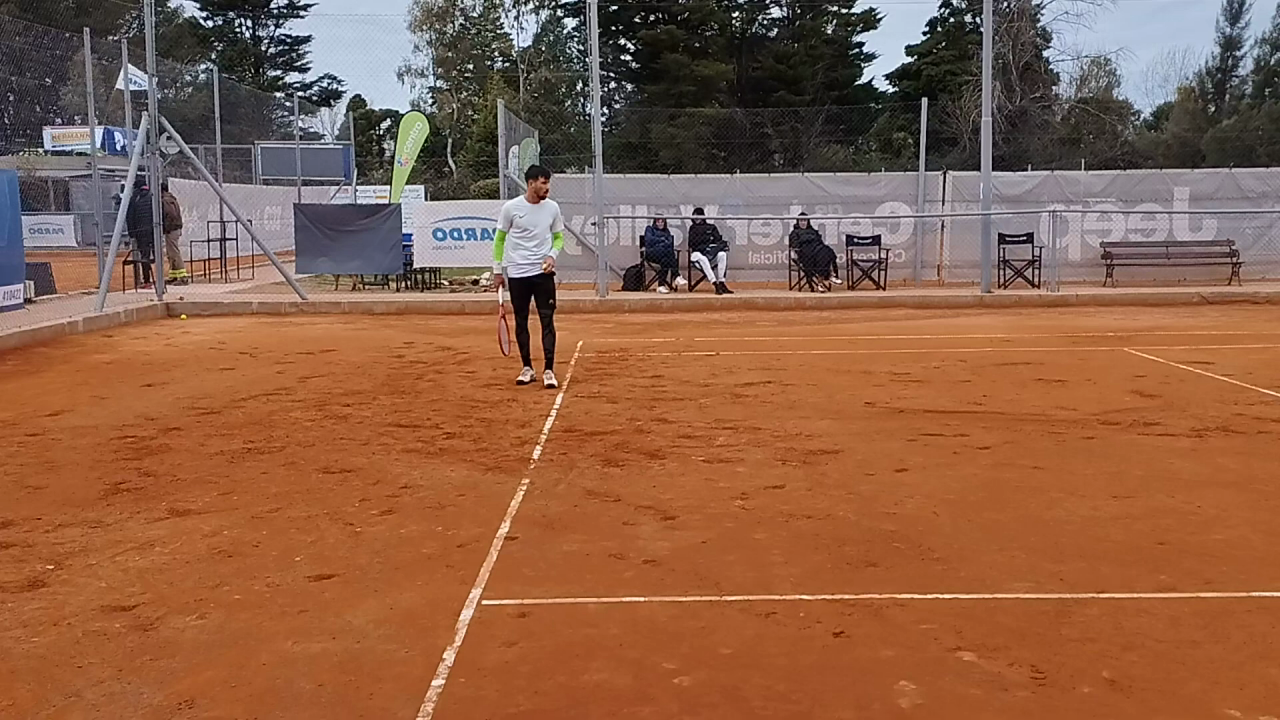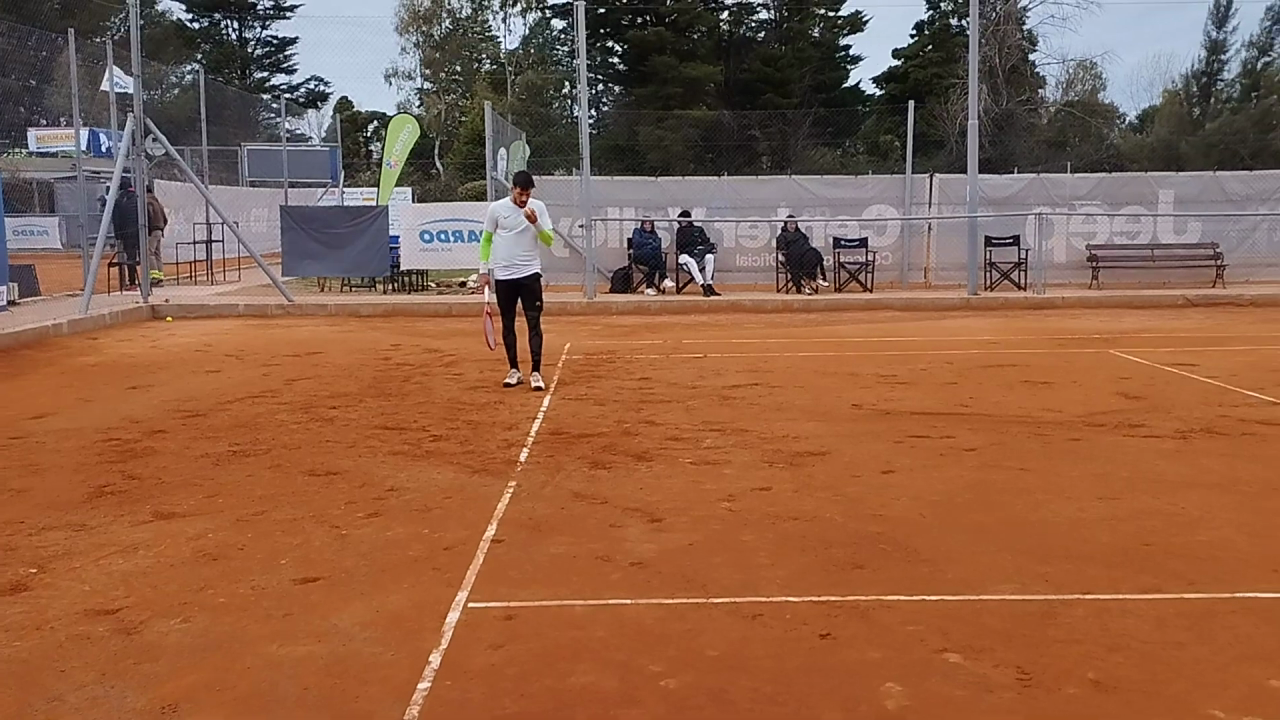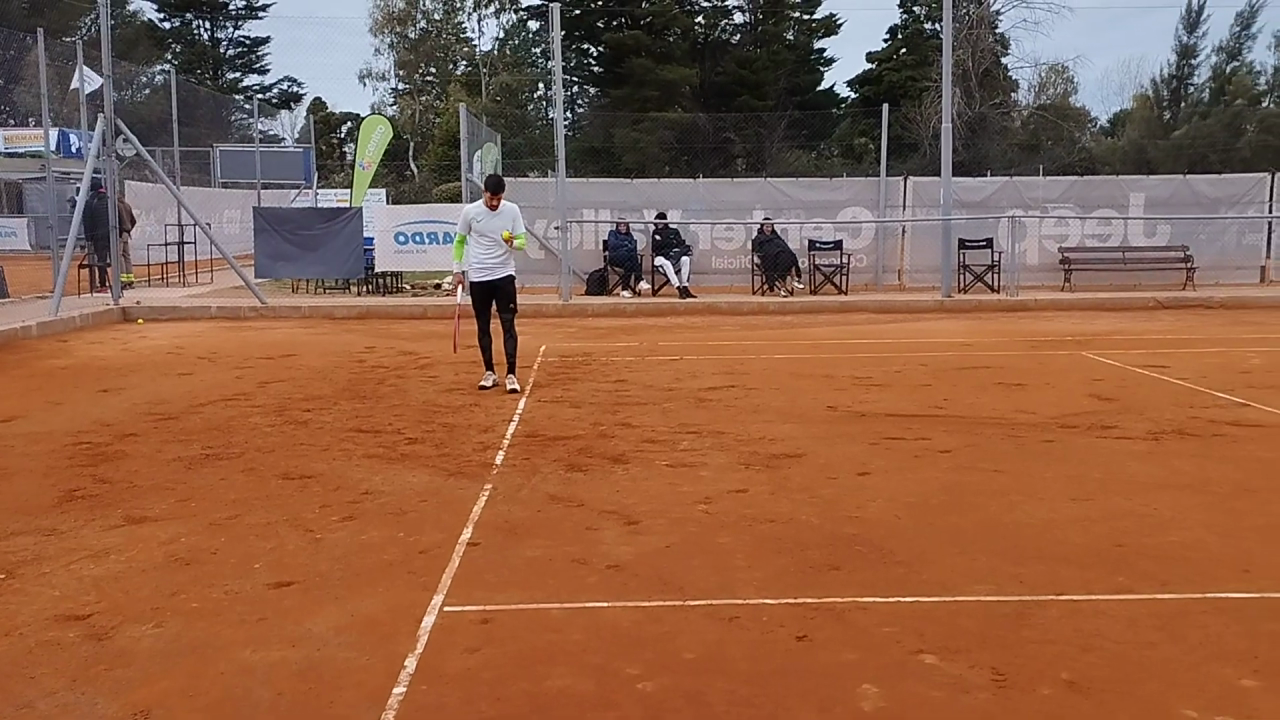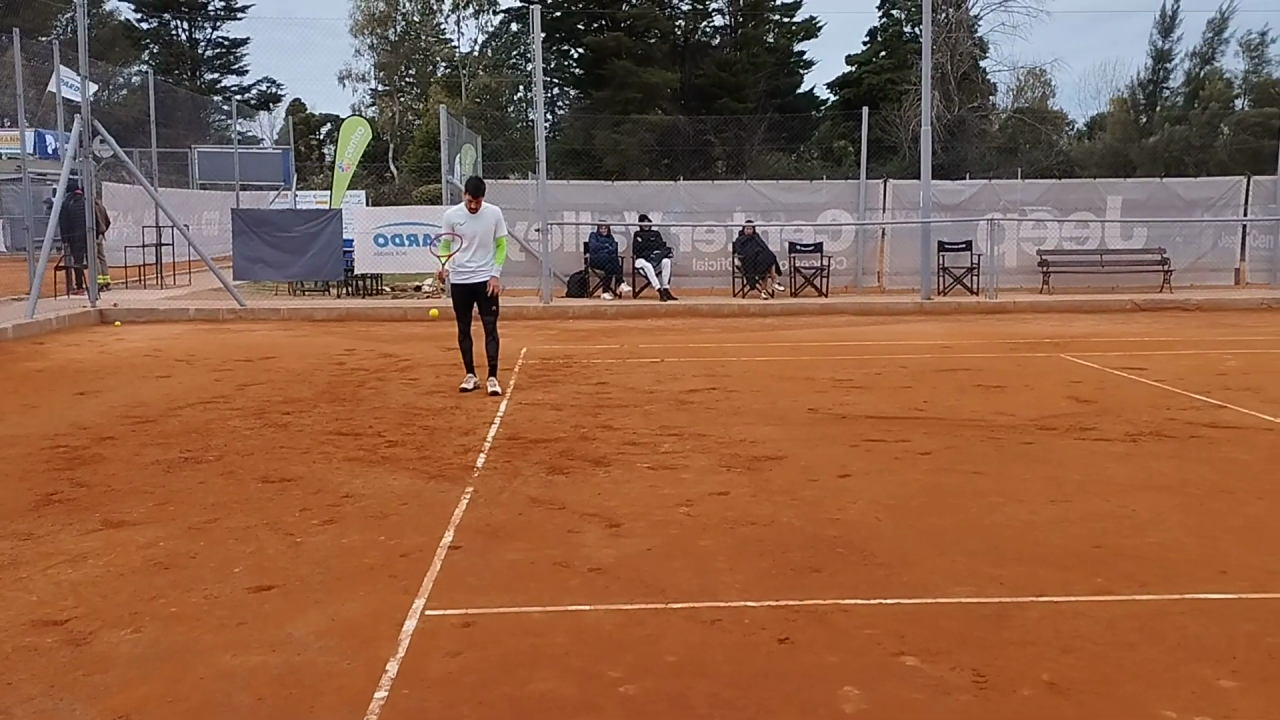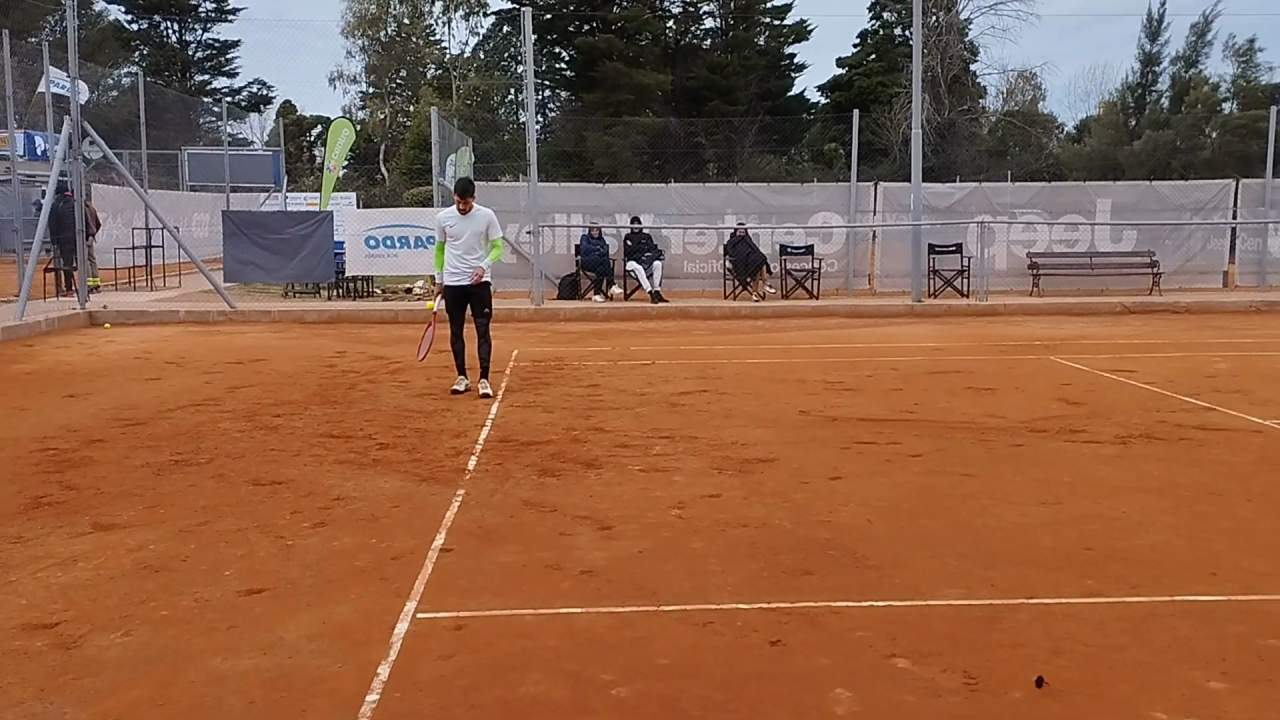
dt=0.5s
person 1, frame 1
left shoulder: (552, 208)
right shoulder: (511, 207)
left elbow: (559, 237)
right elbow: (500, 239)
left wrist: (552, 255)
right wrist: (497, 270)
left hip: (543, 273)
right hip: (517, 273)
left knee: (547, 320)
right knee: (521, 321)
left ankle: (549, 370)
right ankle: (527, 368)
person 1, frame 2
left shoulder: (538, 208)
right shoulder: (496, 208)
left elbow: (549, 240)
right elbow: (486, 240)
left wrist: (536, 223)
right wrist: (483, 270)
left hip: (530, 273)
right hip: (503, 275)
left knee: (534, 322)
right knee: (507, 324)
left ankle: (535, 372)
right ankle: (514, 370)
person 1, frame 3
left shoulder: (511, 210)
right shoulder: (469, 211)
left elbow: (523, 242)
right elbow: (459, 241)
left wrist: (514, 242)
right wrist: (457, 270)
left hip: (504, 275)
right hip: (478, 277)
left knee: (508, 324)
right knee: (483, 326)
left ankle: (511, 374)
right ankle: (490, 372)
person 1, frame 4
left shoulder: (494, 213)
right shoulder: (451, 215)
left elbow: (501, 246)
right elbow: (445, 246)
left wrist: (495, 275)
right wrist: (445, 266)
left hip: (486, 280)
right hip: (460, 281)
left knee: (490, 327)
right knee: (464, 329)
left ankle: (492, 377)
right ankle: (470, 375)
person 1, frame 5
left shoulder: (487, 216)
right shoulder: (443, 218)
left elbow: (497, 247)
right elbow: (439, 249)
left wrist: (483, 267)
right wrist: (439, 279)
left hip: (479, 282)
right hip: (453, 283)
left knee: (483, 330)
right knee: (456, 331)
left ankle: (484, 379)
right ankle: (462, 377)
